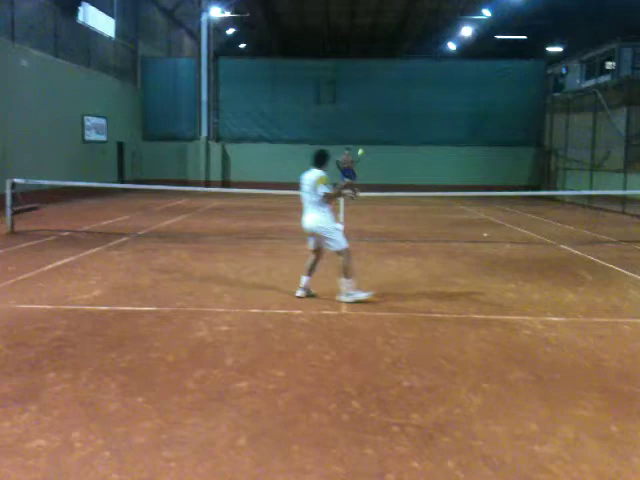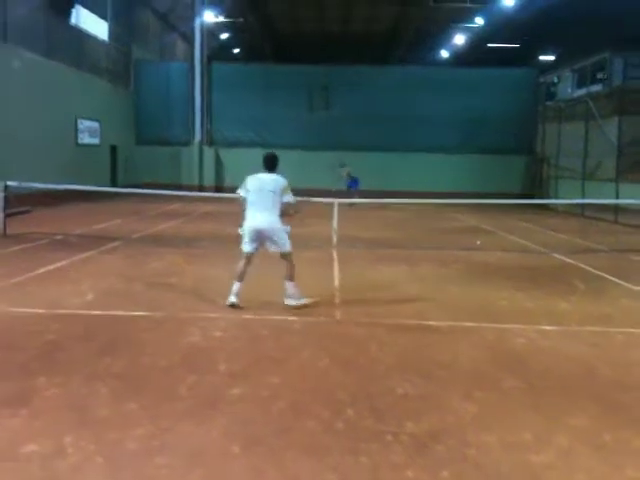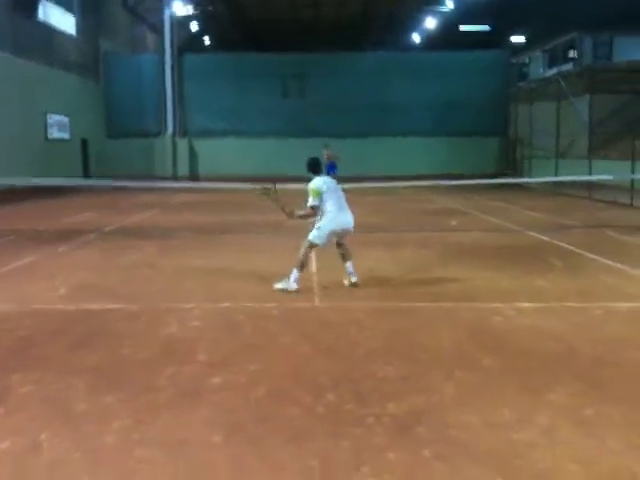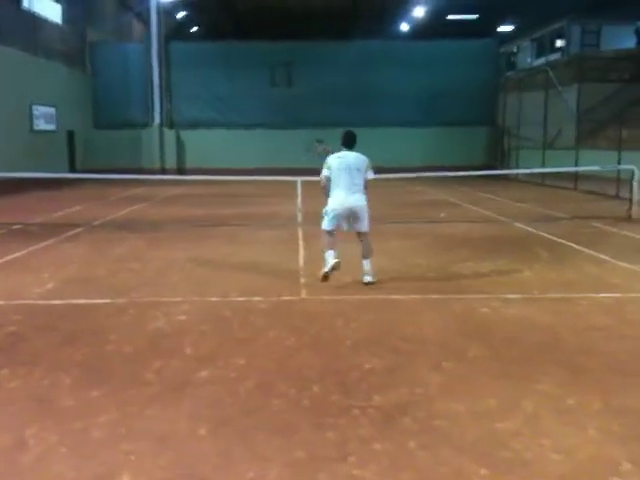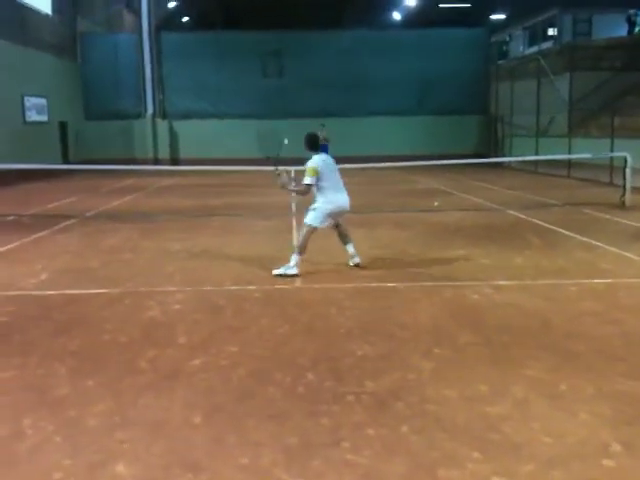
dt=1s
person 1, frame 1
left shoulder: (305, 176)
right shoulder: (320, 175)
right elbow: (327, 198)
left wrist: (340, 191)
right wrist: (343, 187)
left hip: (309, 222)
right hip: (323, 223)
left knee: (316, 253)
right knee: (345, 253)
left ankle: (303, 288)
right ankle: (349, 292)
person 1, frame 2
left shoulder: (250, 180)
right shoulder: (282, 182)
left elbow: (244, 202)
right elbow: (286, 209)
left hip: (251, 224)
right hip: (272, 224)
left knee: (246, 259)
right knee: (288, 258)
left ankle: (234, 296)
right ankle: (292, 296)
person 1, frame 3
left shoulder: (313, 185)
right shoulder: (332, 181)
left elbow: (312, 211)
left wrist: (295, 215)
left hip: (333, 221)
right hip: (348, 220)
left knee: (307, 248)
right knee: (341, 244)
left ankle: (292, 282)
right ankle: (352, 276)
person 1, frame 4
left shoulder: (331, 159)
right shoulder: (364, 160)
left elbow: (324, 184)
right elbow: (365, 185)
left hip: (337, 201)
right hip: (358, 201)
left knee: (328, 232)
right knee: (363, 236)
left ankle: (331, 259)
right ankle: (367, 273)
person 1, frame 5
left shoulder: (312, 164)
right shoulder: (328, 158)
left elbow: (305, 190)
left wrist: (288, 186)
left hip: (328, 202)
right hip: (344, 200)
left knee: (306, 232)
right knee: (338, 225)
left ankle: (293, 266)
right ankle: (353, 257)
